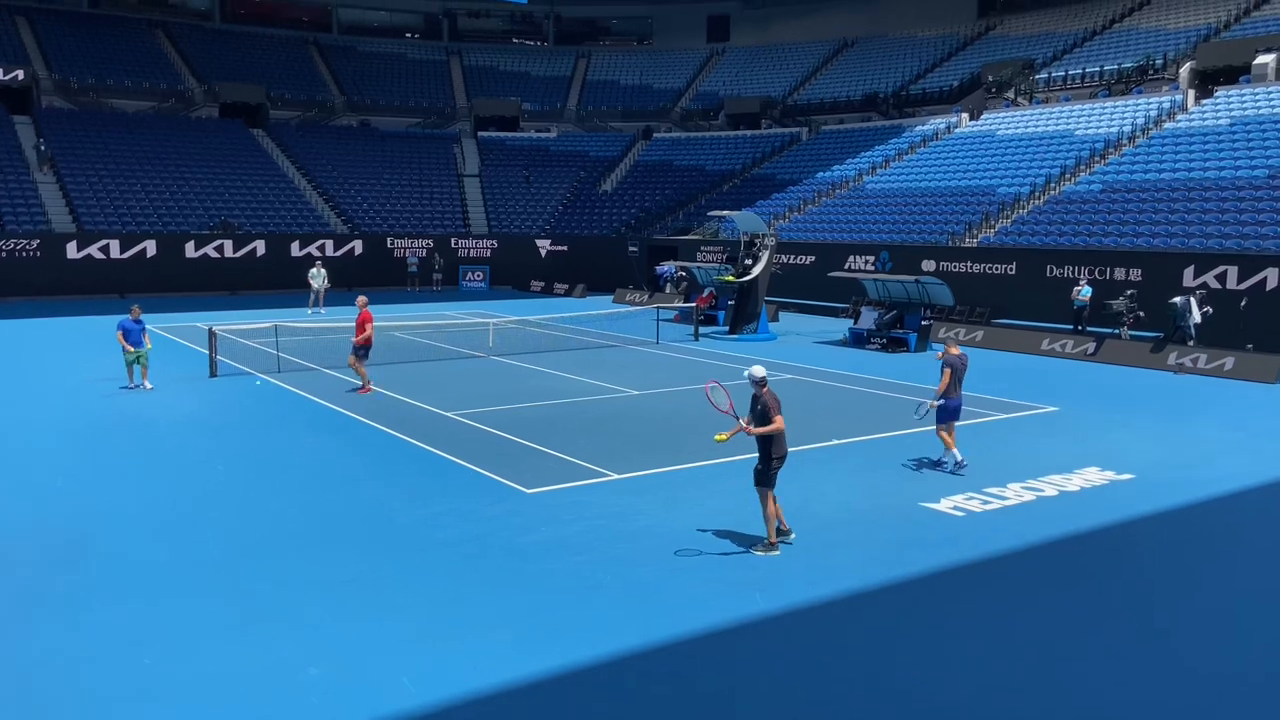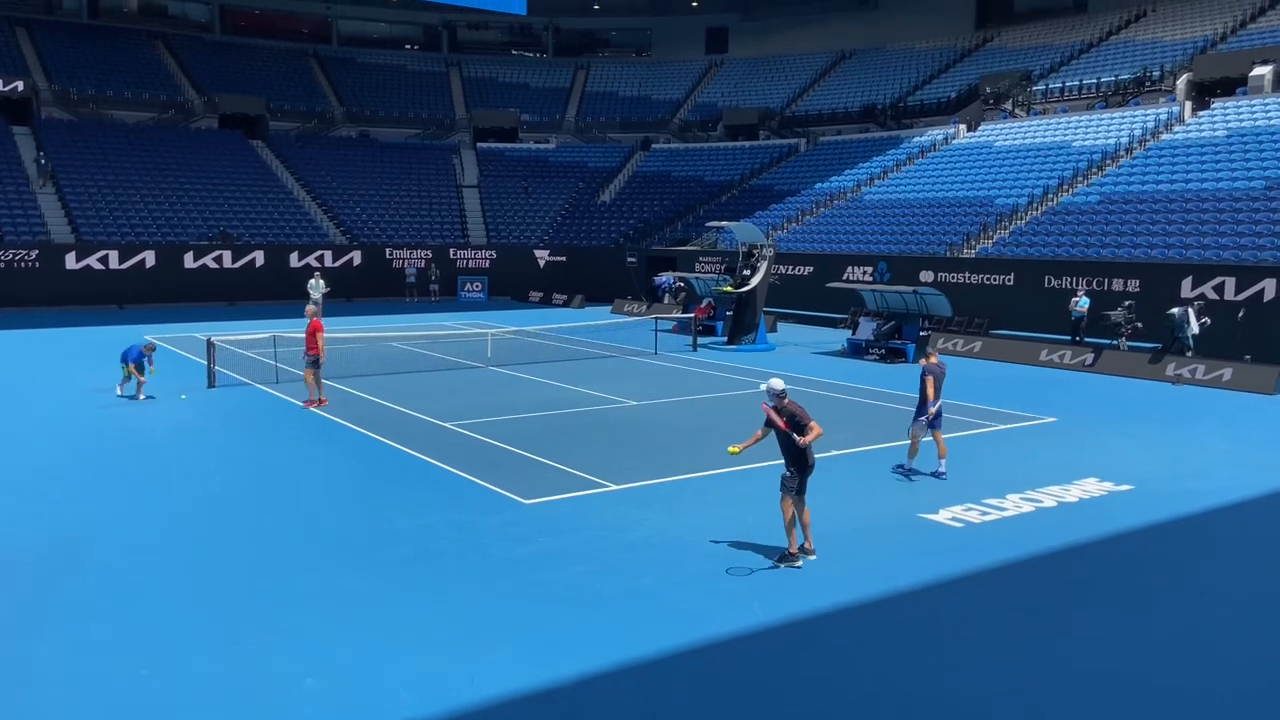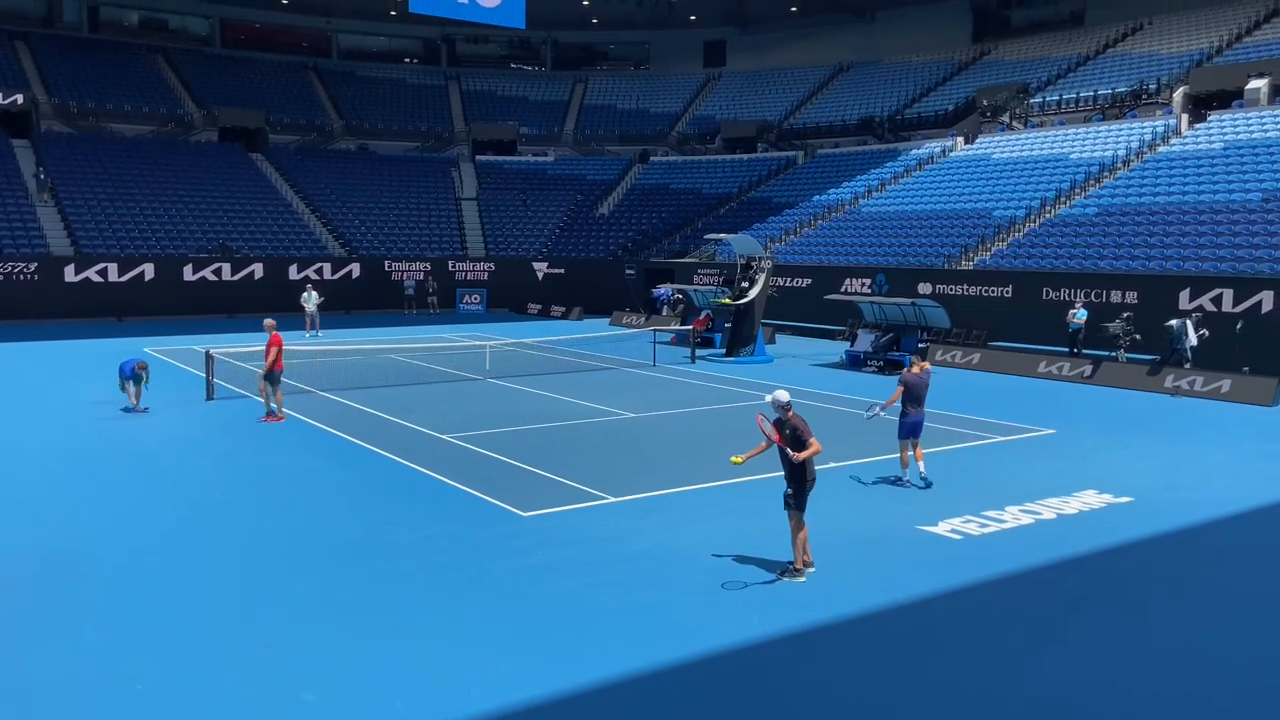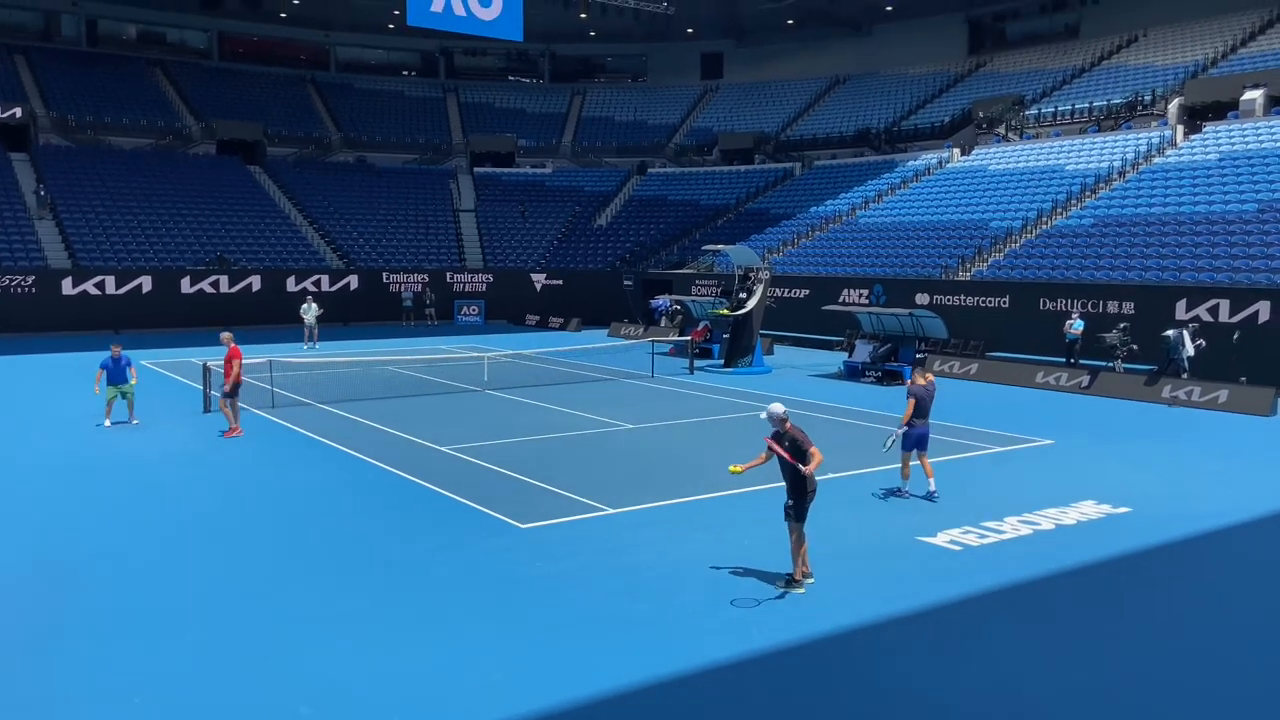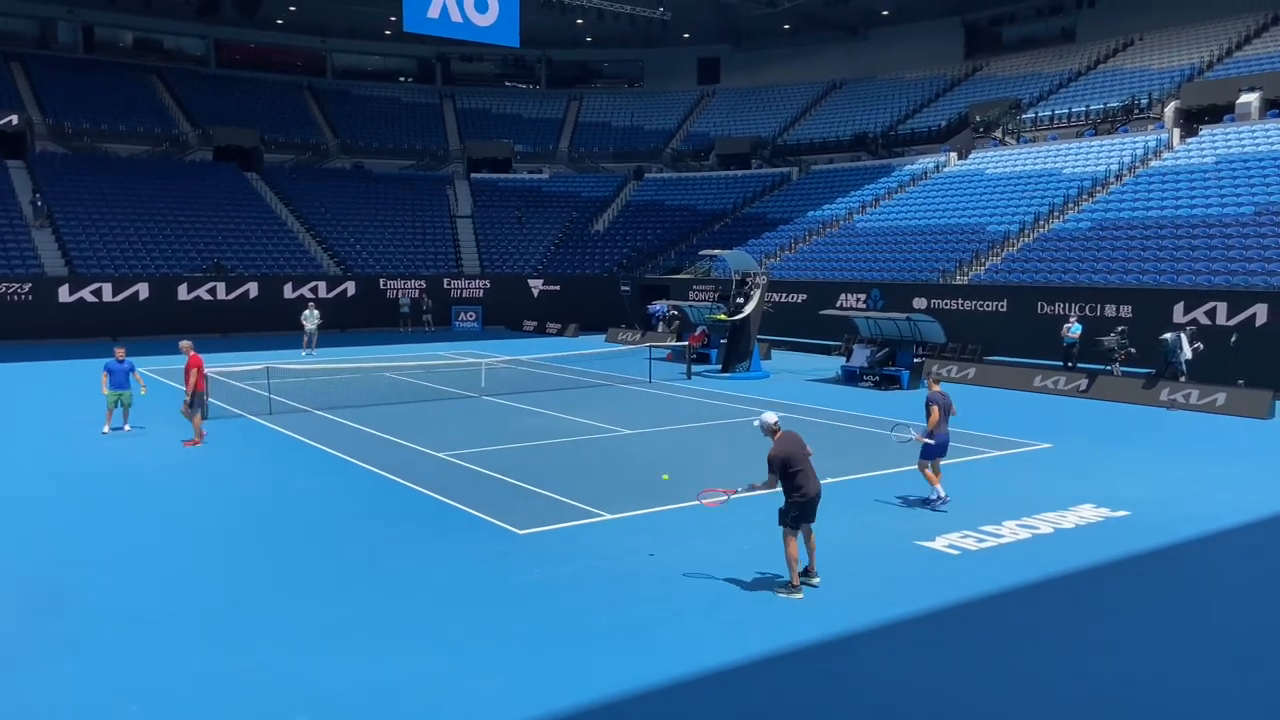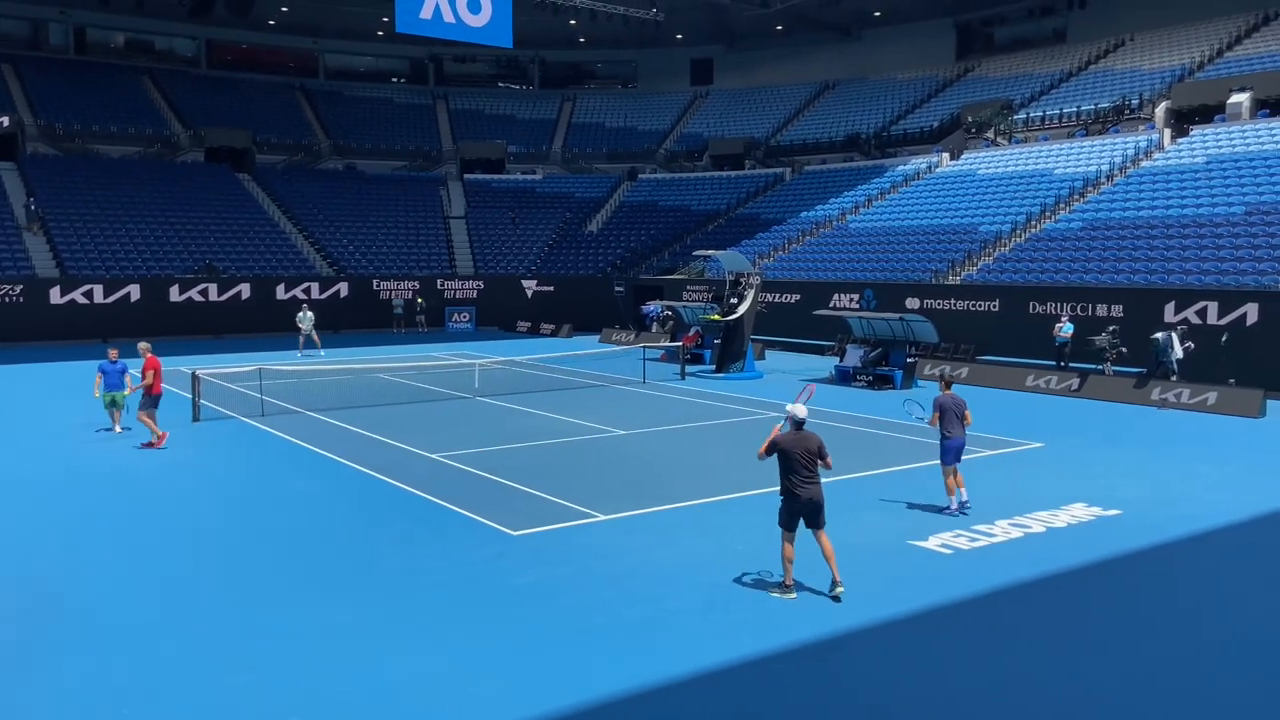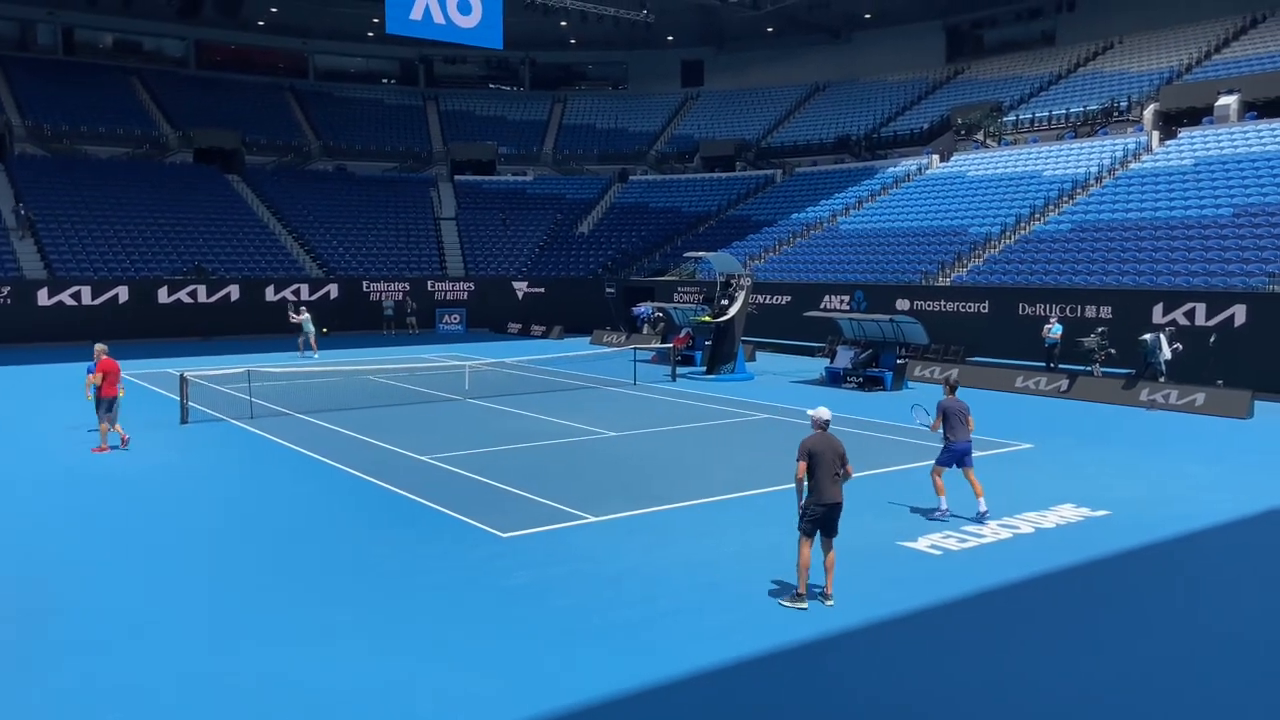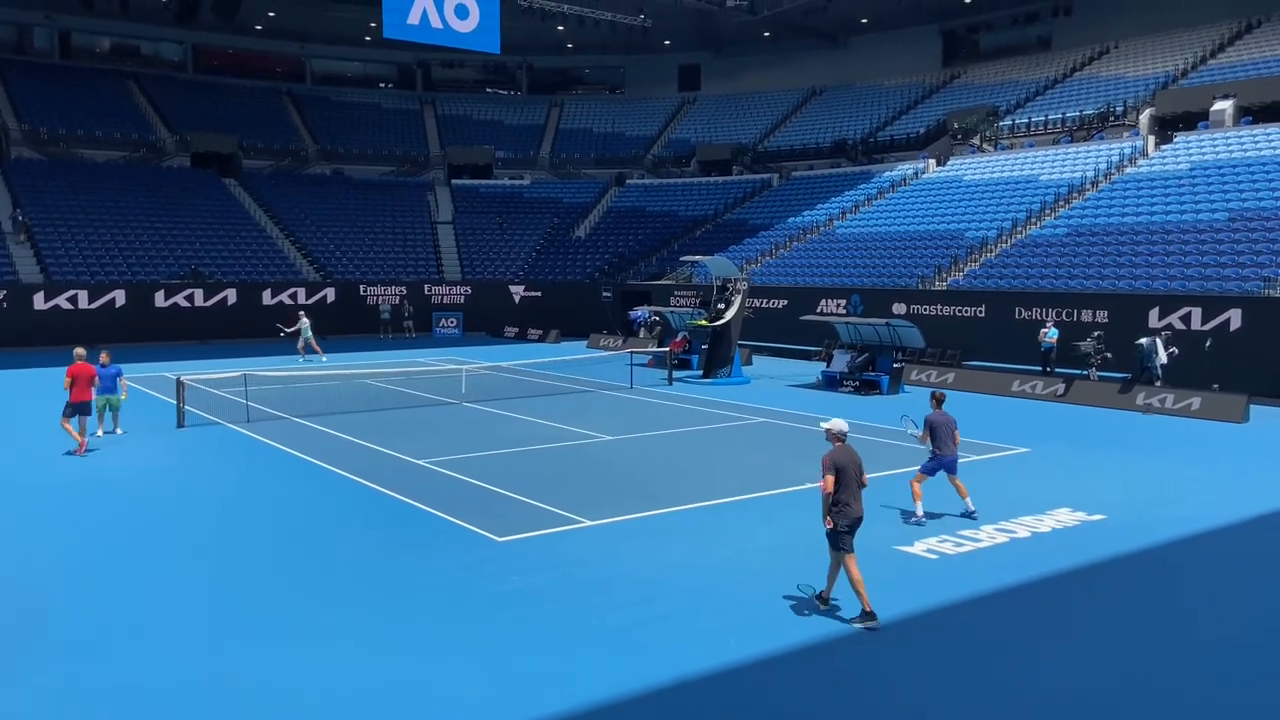
dt=0.5s
person 1, frame 1
left shoulder: (768, 400)
right shoulder: (756, 398)
left elbow: (780, 426)
right elbow: (749, 419)
left wrist: (758, 430)
right wrist: (730, 433)
left hip: (773, 454)
right hip: (771, 453)
left knee: (764, 495)
right knee: (766, 492)
left ankle: (771, 544)
right ankle: (784, 528)
person 1, frame 2
left shoulder: (794, 410)
right shoulder: (774, 411)
left elbow: (818, 430)
right elbow: (762, 432)
left wrist: (807, 439)
right wrist: (743, 446)
left hip: (800, 464)
right hip: (794, 463)
left knee: (786, 503)
right knee: (799, 503)
left ankle: (792, 554)
right ankle: (808, 547)
person 1, frame 3
left shoulder: (797, 424)
right shoulder: (778, 422)
left elbow: (817, 447)
right elbow: (767, 443)
left wrist: (802, 455)
right wrist: (746, 456)
left hip: (802, 479)
right hip: (794, 478)
left knee: (795, 520)
right knee: (797, 519)
left ankle: (798, 570)
right ankle: (807, 560)
person 1, frame 4
left shoulder: (796, 435)
right shoulder: (777, 435)
left elbow: (818, 455)
right elbow: (767, 455)
left wrist: (811, 467)
right wrist: (745, 467)
left hip: (802, 490)
right hip: (794, 489)
left knee: (795, 531)
right knee: (797, 529)
left ankle: (797, 581)
right ankle: (806, 571)
person 1, frame 5
left shoulder: (774, 454)
right shoulder: (794, 436)
left elbow: (773, 483)
right elbow: (808, 453)
left wrist: (754, 487)
left hip: (798, 497)
right hip: (815, 490)
left knee: (790, 538)
right knee: (807, 529)
left ankle: (795, 586)
right ankle: (811, 572)
person 1, frame 6
left shoulder: (780, 440)
right shoulder: (815, 439)
left elbow: (760, 455)
right elbow: (828, 465)
left wrist: (772, 435)
left hip: (793, 498)
right hip: (815, 495)
left knee: (787, 540)
right knee: (821, 537)
left ankle: (788, 586)
right ankle: (837, 581)
person 1, frame 7
left shoulder: (807, 443)
right shoulder: (837, 443)
left elbow: (800, 476)
right elbow: (848, 473)
left wrist: (799, 500)
left hip: (816, 502)
right hip: (836, 502)
left knee: (805, 545)
right knee: (827, 546)
left ankle: (800, 594)
right ankle: (828, 592)
person 1, frame 8
left shoulder: (830, 457)
right shoulder: (853, 454)
left elbow: (828, 490)
right elbow: (863, 483)
left wrist: (825, 514)
left hip: (840, 516)
right hip: (856, 513)
left knee: (849, 563)
right knee: (836, 555)
left ankle: (868, 612)
right ankle: (825, 596)
